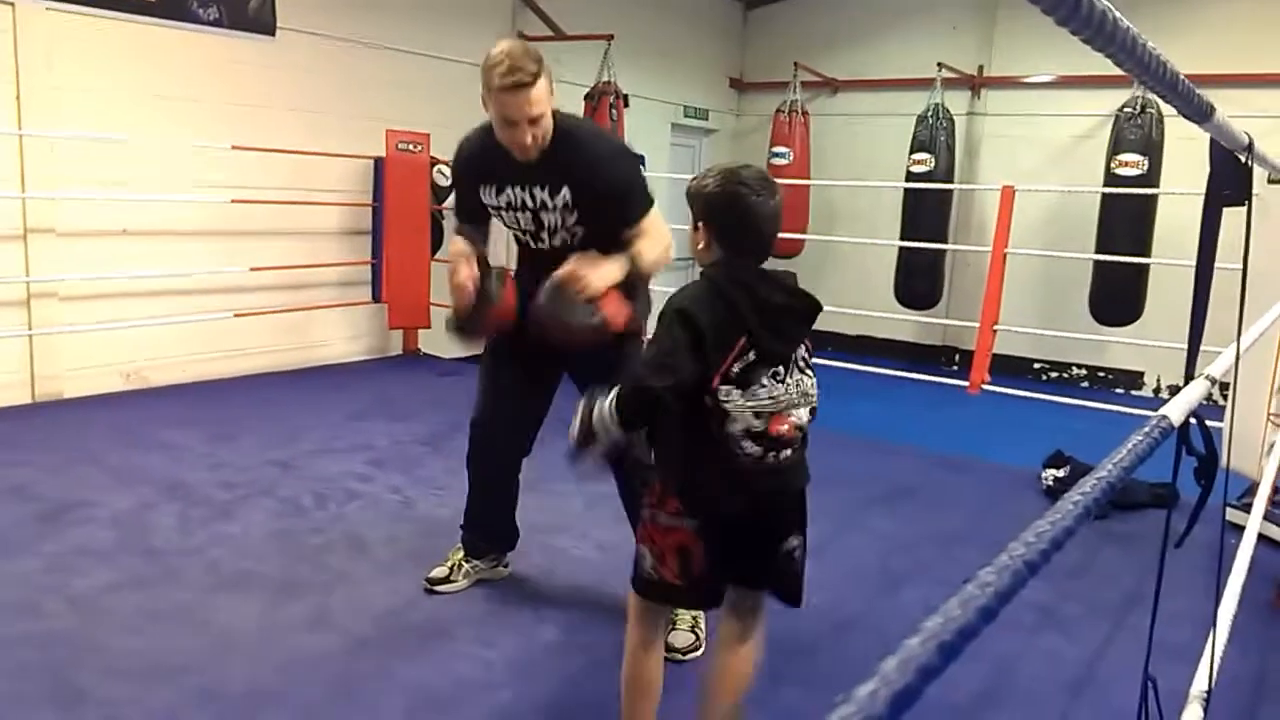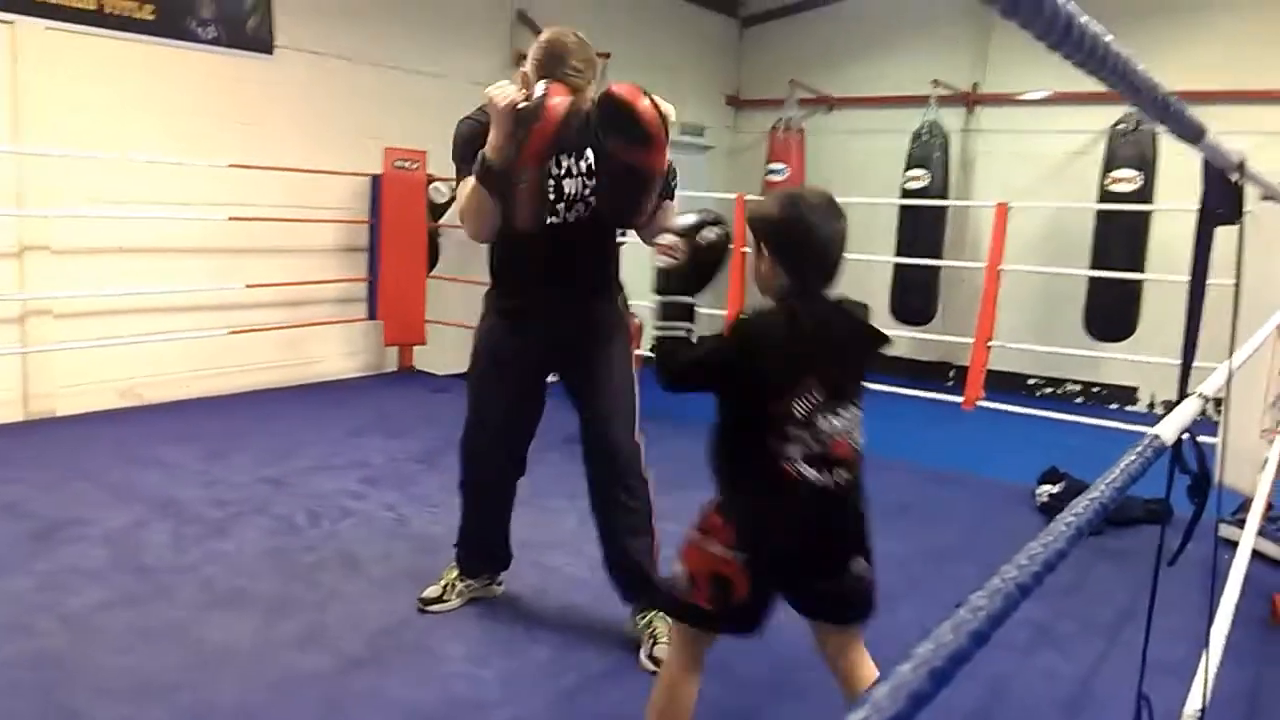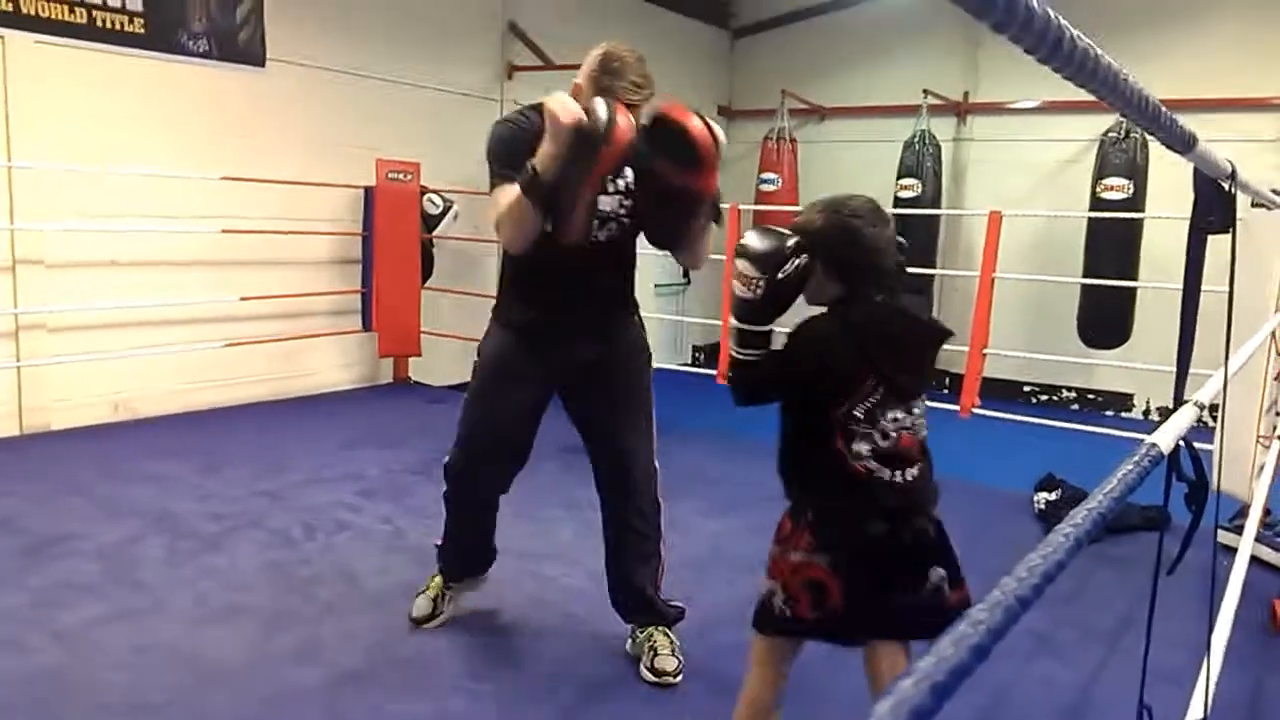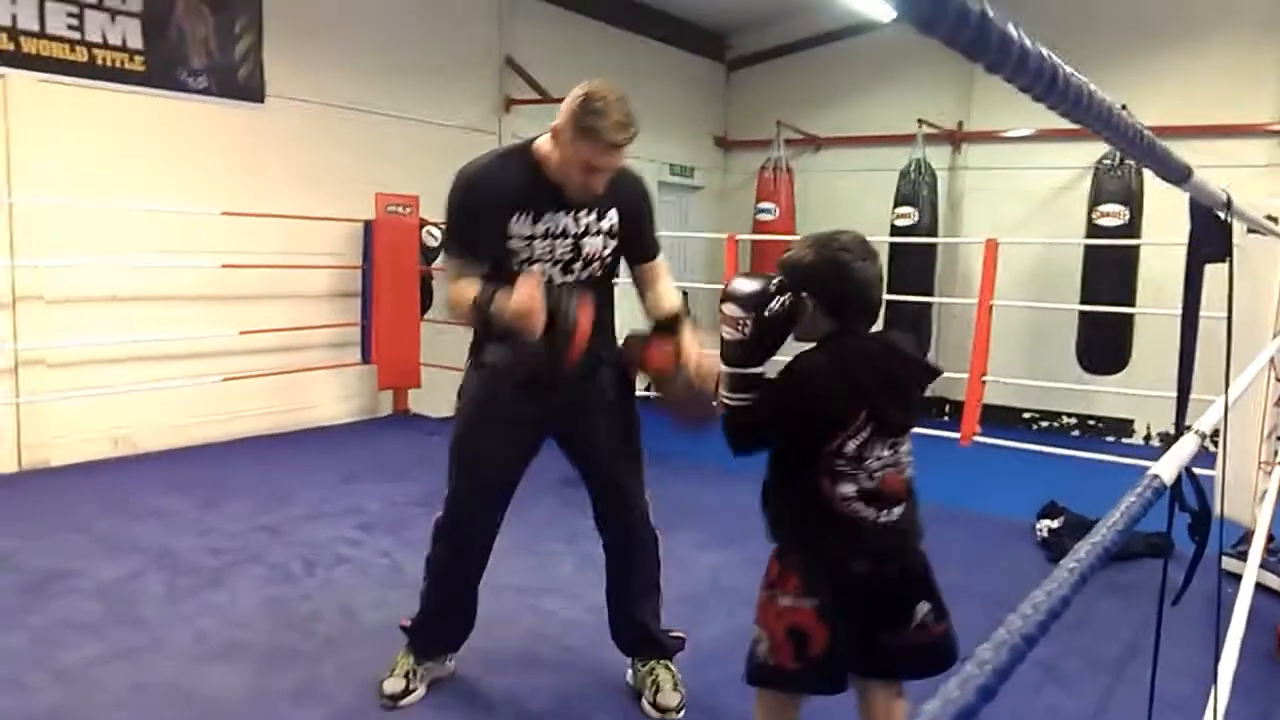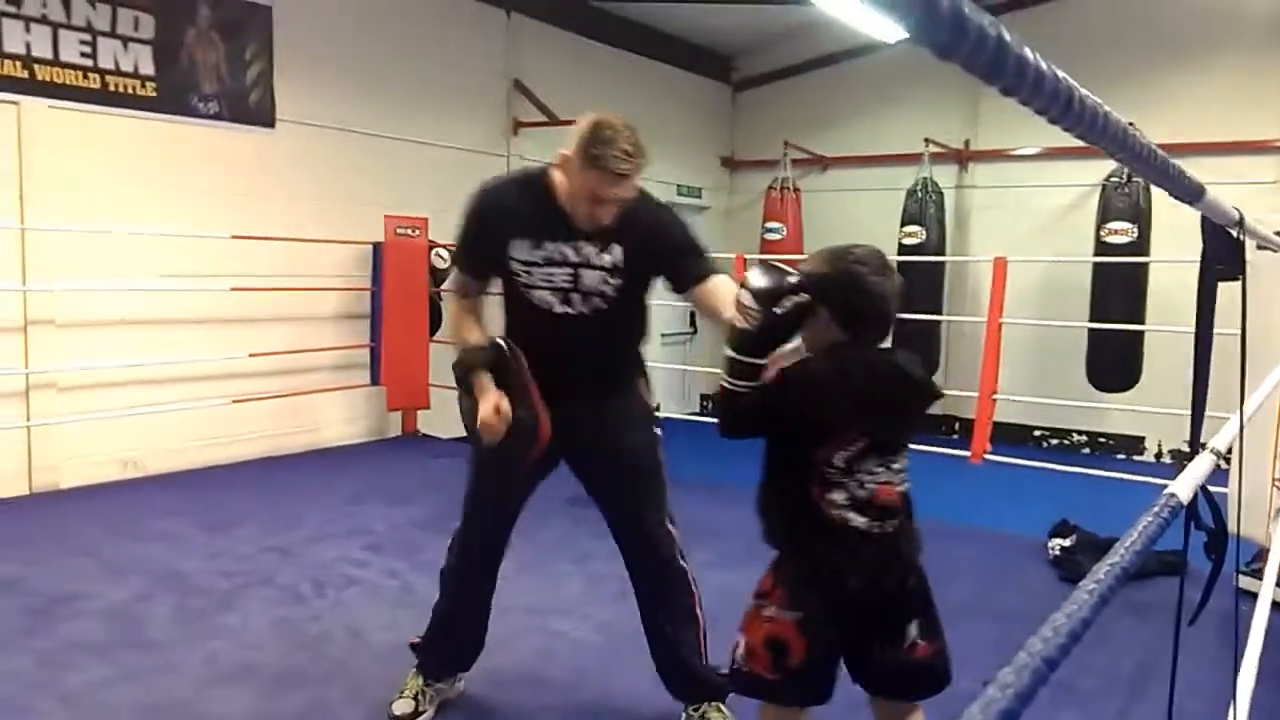
dt=0.3s
person 1, frame 1
left shoulder: (598, 153)
right shoulder: (475, 158)
left elbow: (657, 244)
right elbow: (468, 237)
left wrist: (614, 271)
right wrist: (465, 269)
right hip: (530, 308)
left knee: (634, 451)
right knee: (493, 432)
right ankle: (485, 549)
person 1, frame 2
left shoulder: (609, 130)
right shoulder: (480, 133)
left elbow: (655, 231)
right elbow: (478, 227)
left wrist: (657, 161)
right wrist: (500, 140)
left hip: (595, 316)
right hip: (513, 318)
left knee: (616, 457)
right knee: (487, 450)
left ankle: (650, 604)
right ankle: (478, 567)
person 1, frame 3
left shoulder: (653, 148)
right shoulder: (520, 133)
left elbow: (689, 251)
right elbow: (513, 232)
left wrist: (702, 186)
right wrist: (553, 152)
left hip: (610, 337)
right hip: (524, 333)
left knee: (631, 479)
right knee: (475, 465)
left ankle: (648, 620)
right ankle: (457, 570)
person 1, frame 4
left shoulder: (627, 191)
right shoulder: (486, 183)
left elbow: (650, 272)
right elbow: (457, 294)
left wrist: (677, 330)
right wrist: (502, 307)
left hip: (595, 375)
right hip: (505, 375)
left knee: (628, 516)
right knee: (466, 520)
left ankle: (649, 655)
right ankle: (429, 650)
person 1, frame 5
left shoulder: (650, 221)
right shoulder: (501, 205)
left elbow: (714, 292)
right elbow: (464, 299)
right wrist: (482, 382)
left hip: (611, 402)
right hip: (527, 397)
left knee: (652, 547)
right knee: (477, 539)
right ankle: (437, 670)
person 2, frame 1
left shoulder: (693, 307)
right shoulder: (789, 302)
left elbow: (646, 398)
left wrist: (597, 417)
left hip: (697, 496)
right hip: (777, 494)
left knee: (646, 623)
right knee: (744, 623)
person 2, frame 2
left shoulder: (759, 335)
right shoulder: (849, 328)
left elbow: (677, 369)
left wrist: (673, 287)
left hip: (755, 518)
right hip: (836, 516)
left knee: (688, 644)
right knee: (844, 642)
person 2, frame 3
left shoulder: (820, 339)
right shoulder: (910, 328)
left elbow: (747, 384)
left wrist: (752, 309)
left hip: (831, 525)
right hip: (906, 522)
left knee: (771, 654)
right knee: (886, 650)
person 2, frame 4
left shoulder: (811, 376)
right shoulder: (896, 362)
left elbow: (742, 434)
left wrist: (742, 355)
left hip: (818, 567)
right hip: (893, 557)
person 2, frame 5
left shoulder: (808, 382)
right shoulder: (899, 376)
left elbow: (733, 417)
left wrist: (751, 340)
right wrist: (788, 362)
left hip: (810, 577)
right hip: (890, 571)
